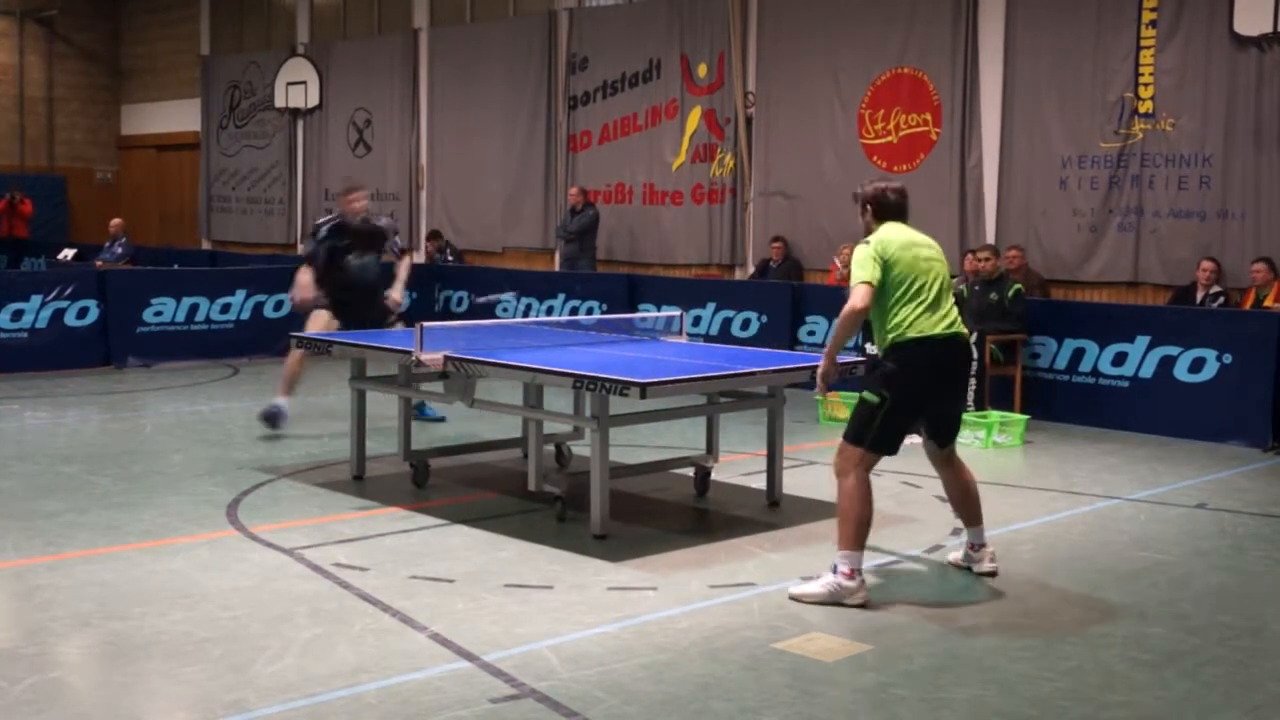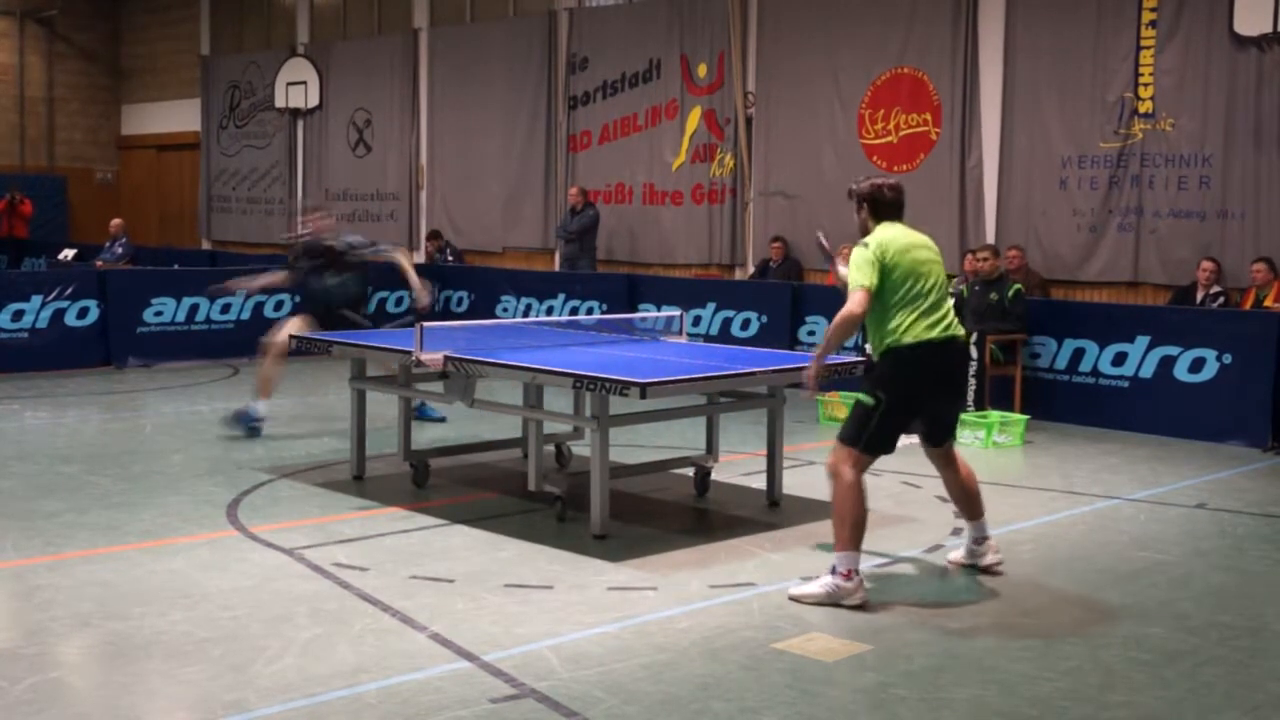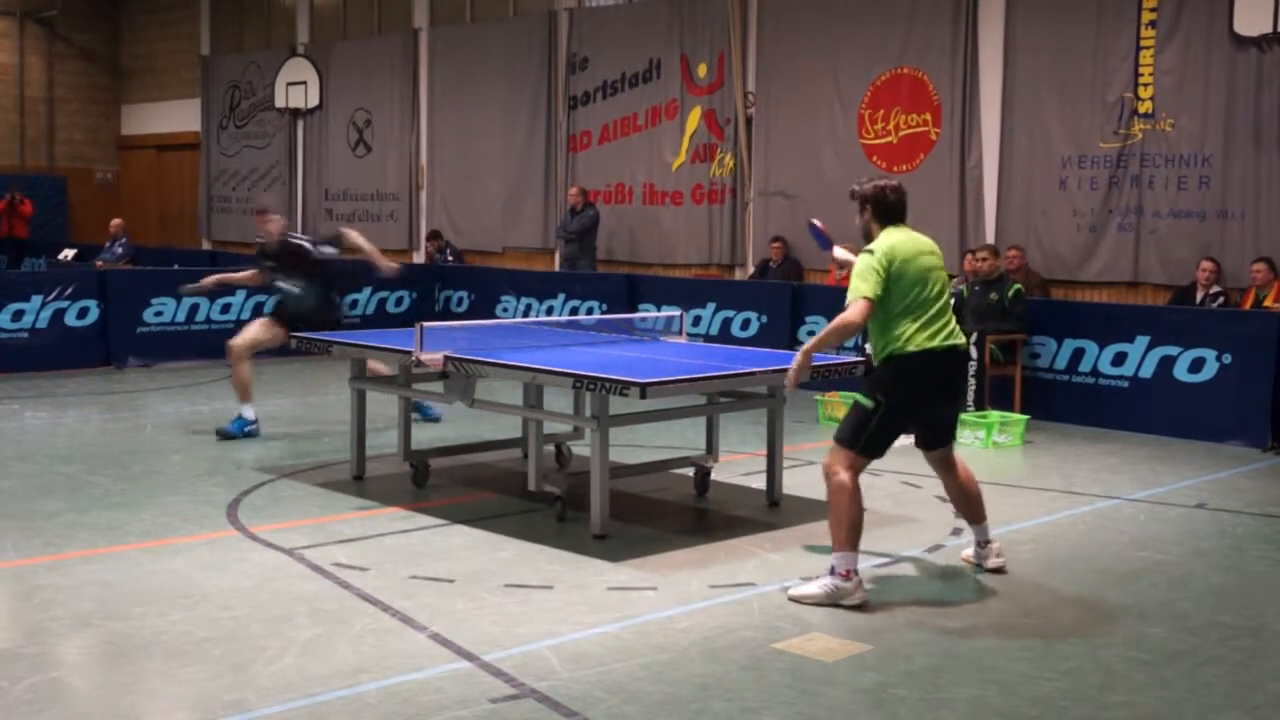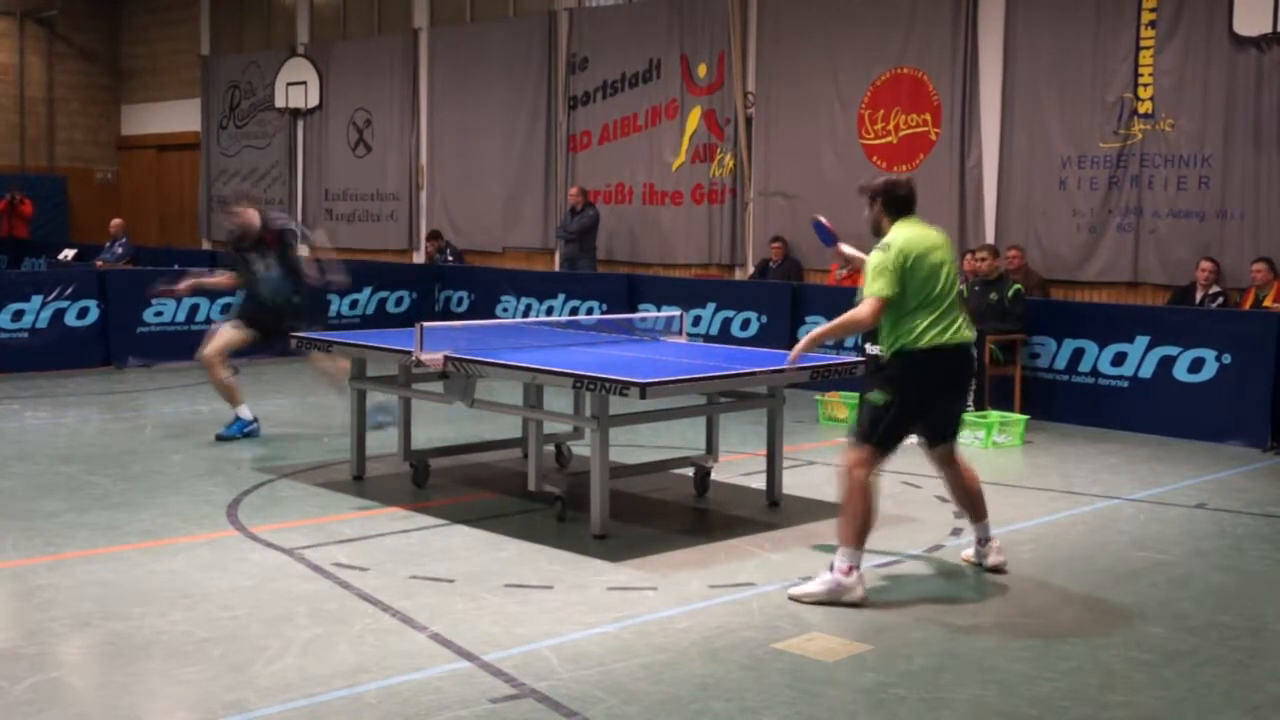
dt=0.1s
person 1, frame 1
left shoulder: (873, 245)
right shoulder: (929, 245)
left elbow: (859, 306)
left wrist: (829, 357)
left hip: (910, 357)
right hip: (954, 353)
left knee: (851, 462)
right knee: (943, 454)
left ankle: (848, 577)
right ankle: (978, 550)
person 1, frame 2
left shoulder: (871, 247)
right shoulder: (926, 243)
left elbow: (855, 311)
left wrist: (819, 357)
left hip: (906, 361)
right hip: (951, 355)
left knee: (844, 464)
right knee: (942, 452)
left ankle: (847, 577)
right ankle: (981, 544)
person 1, frame 3
left shoulder: (877, 253)
right shoulder: (927, 246)
left elbow: (856, 318)
left wrist: (807, 352)
right wrist: (857, 264)
left hip: (906, 367)
right hip: (950, 363)
left knee: (840, 466)
right knee: (943, 458)
left ankle: (844, 577)
right ankle: (986, 547)
person 1, frame 4
left shoulder: (890, 246)
right shoulder: (937, 238)
left elbow: (868, 315)
left wrist: (813, 338)
right wrist: (863, 261)
left hip: (916, 361)
right hip: (957, 357)
left knee: (858, 462)
right knee: (944, 453)
left ankle: (845, 574)
right ankle: (986, 545)
person 2, frame 1
left shoulder: (380, 228)
right shoulder: (327, 228)
left elbow: (403, 256)
right elbow: (308, 264)
left wrist: (398, 288)
right wrist: (302, 288)
left hip: (371, 300)
right hip: (335, 299)
right ankle: (280, 406)
person 2, frame 2
left shoulder: (349, 246)
right shoulder: (303, 247)
left elbow: (396, 255)
right elbow: (291, 277)
left wrist: (416, 285)
right wrist: (256, 282)
left hip: (350, 315)
right hip: (316, 313)
right knee: (275, 345)
left ankle: (418, 404)
right ankle: (256, 413)
person 2, frame 3
left shoulder: (301, 247)
right shoulder: (265, 249)
left elbow: (348, 235)
right elbow: (263, 276)
left wrist: (381, 261)
right wrist: (221, 278)
left hip: (323, 318)
right hip: (289, 315)
left knee: (368, 368)
right knee: (237, 347)
left ankle: (414, 401)
right ankle: (247, 418)
person 2, frame 4
left shoulder: (280, 227)
right shoulder: (236, 240)
right elbow: (234, 280)
right wrist: (196, 283)
left hip: (289, 311)
right hip: (254, 310)
left knee: (327, 364)
right knee: (209, 356)
left ankle: (369, 407)
right ankle: (245, 418)
